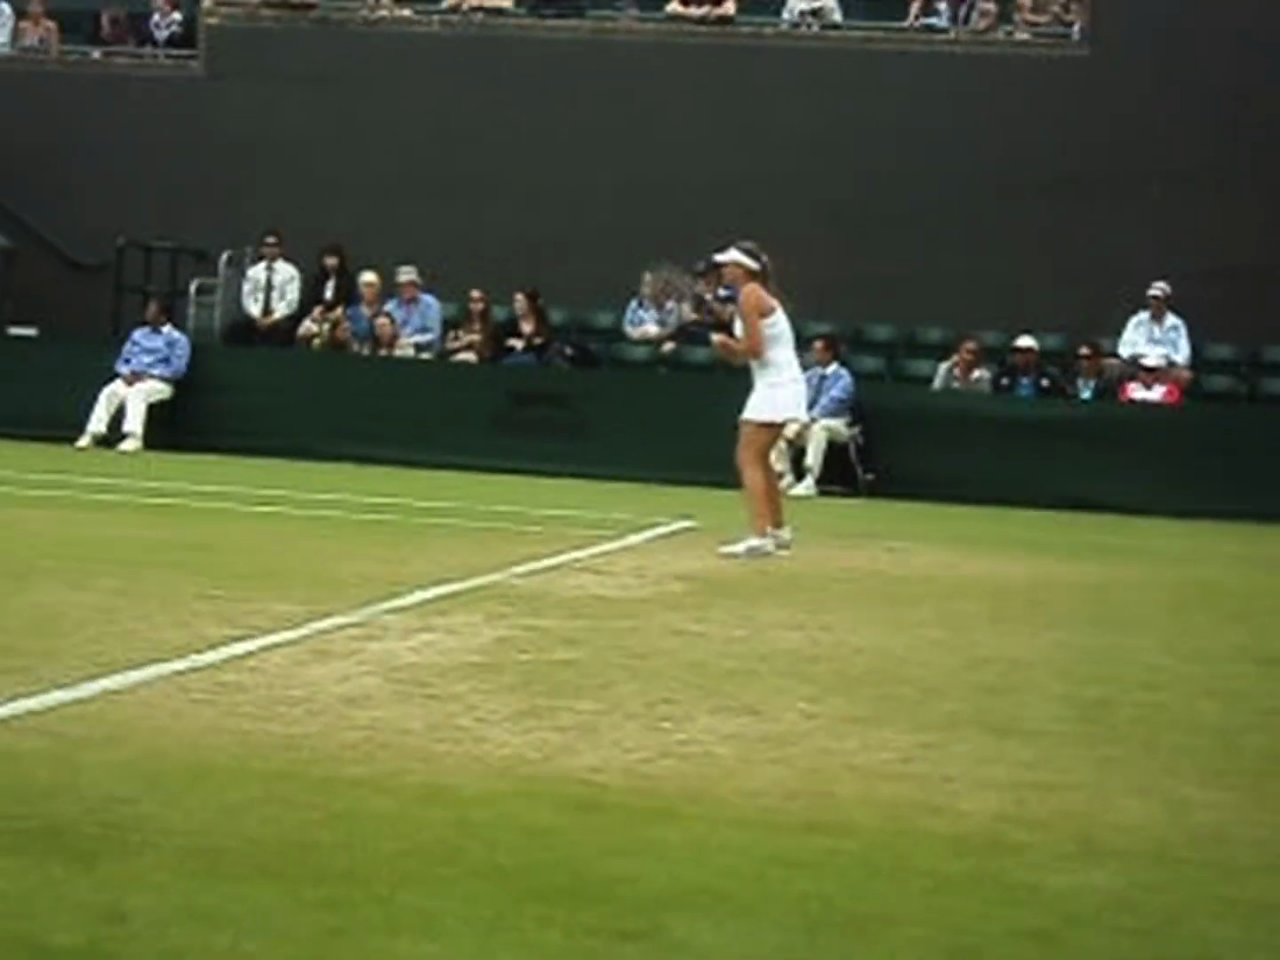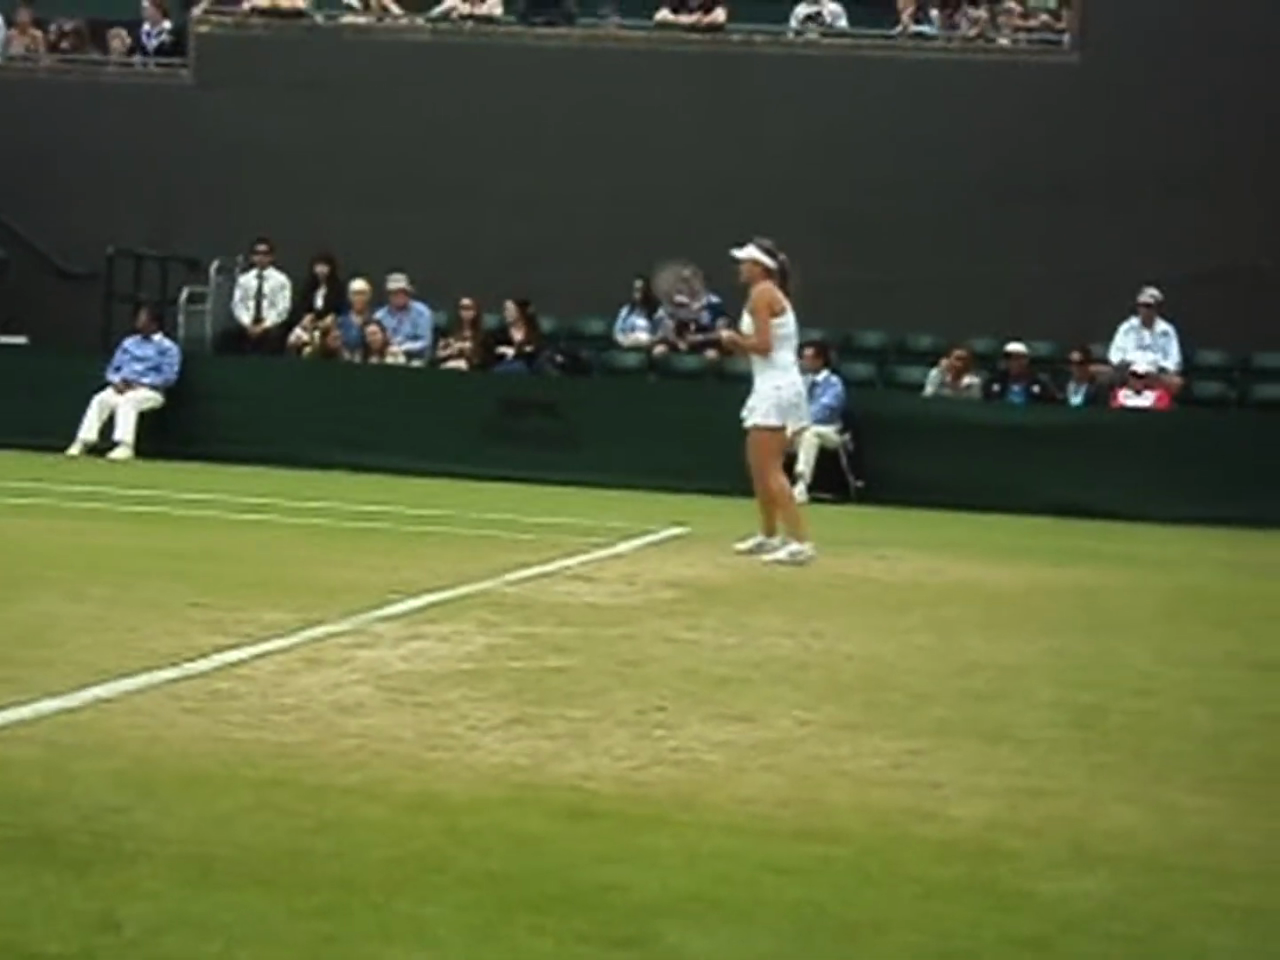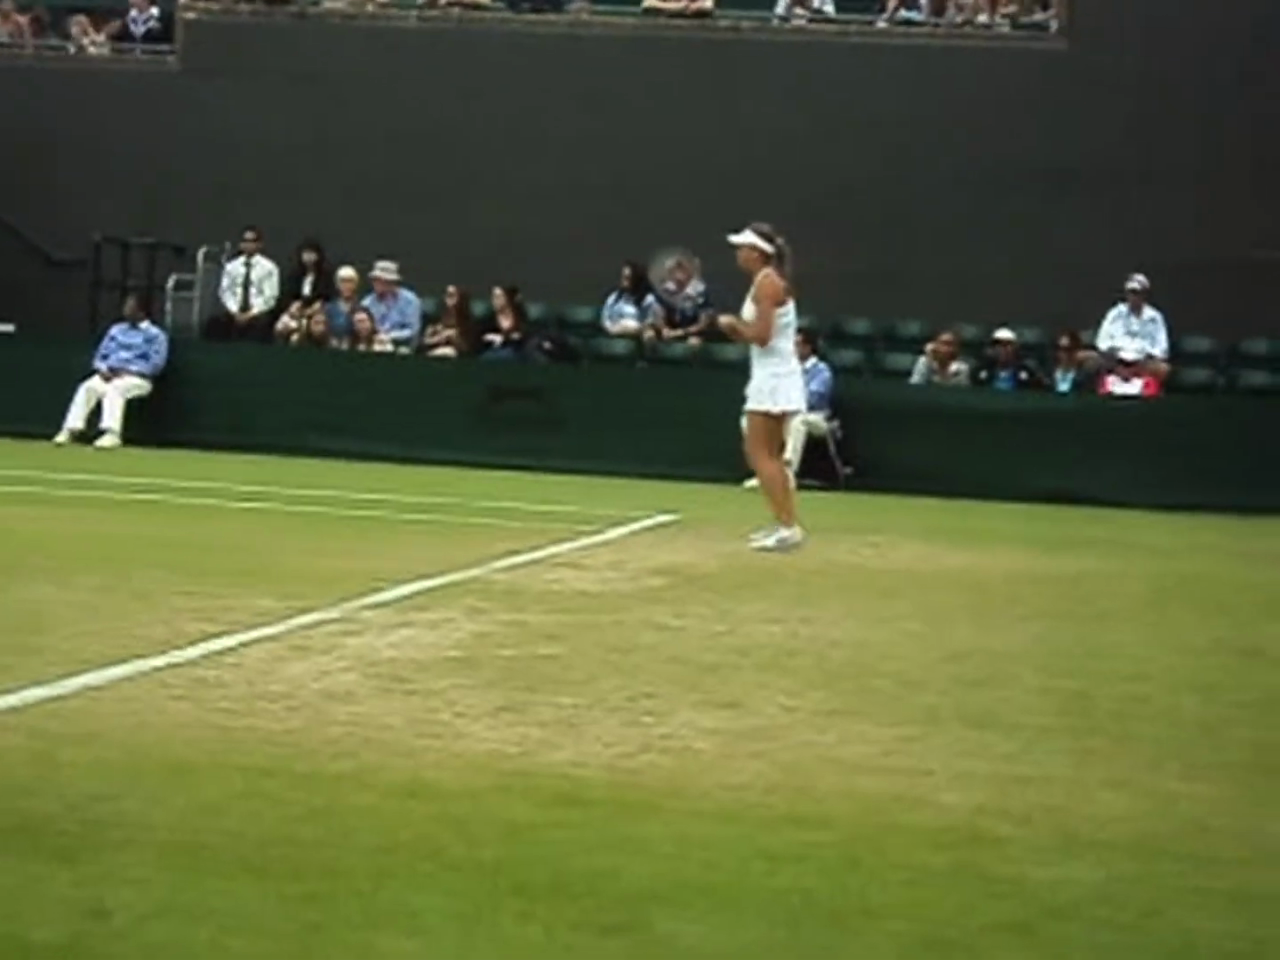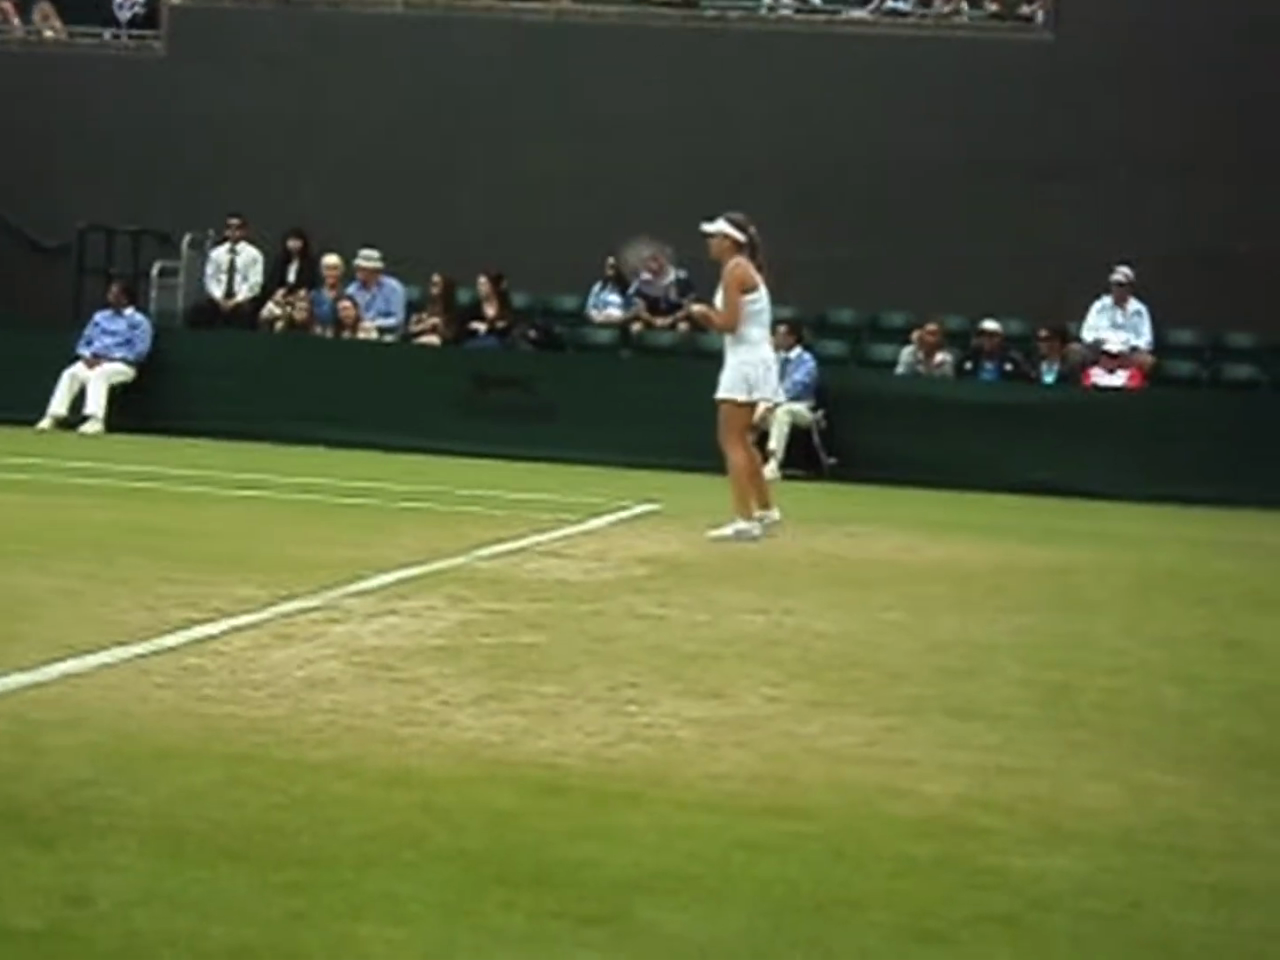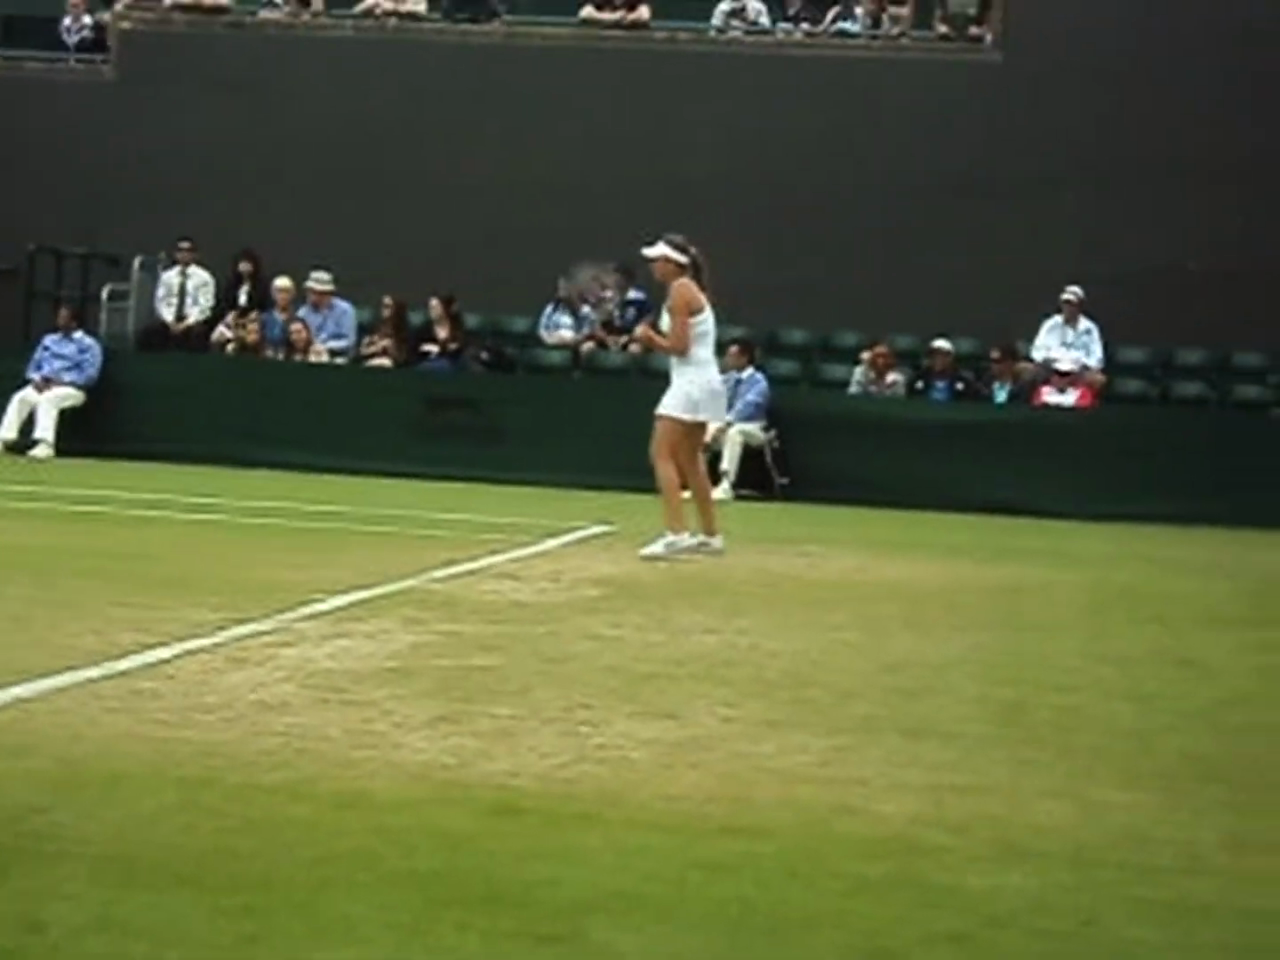
dt=0.5s
person 1, frame 1
left shoulder: (748, 295)
right shoulder: (759, 295)
left elbow: (755, 348)
left wrist: (726, 343)
right wrist: (731, 349)
left hip: (776, 386)
right hip: (779, 384)
left knee: (747, 458)
right knee: (758, 458)
left ankle: (759, 538)
right ankle: (778, 529)
person 1, frame 2
left shoulder: (761, 293)
right shoulder: (772, 295)
left elbow: (763, 345)
left wrist: (734, 338)
right wrist: (738, 343)
left hip: (775, 389)
right hip: (776, 388)
left knee: (769, 468)
right knee: (759, 464)
left ankle: (800, 542)
right ankle: (768, 536)
person 1, frame 3
left shoulder: (765, 281)
right shoulder: (769, 280)
left elbow: (761, 336)
left wrist: (733, 324)
right wrist: (737, 328)
left hip: (774, 376)
right hip: (773, 375)
left knee: (757, 452)
right knee: (768, 453)
left ankle: (788, 528)
right ankle: (786, 525)
person 1, frame 4
left shoulder: (734, 269)
right shoulder: (747, 269)
left elbow: (729, 323)
left wrist: (704, 313)
right wrist: (707, 316)
left hip: (746, 363)
right hip: (753, 362)
left knee: (731, 441)
right knee: (740, 440)
left ankle: (745, 521)
right ankle: (765, 510)
person 1, frame 5
left shoulder: (679, 290)
right shoulder: (690, 290)
left elbow: (679, 347)
left wrist: (650, 336)
right wrist: (652, 340)
left hip: (692, 384)
right hip: (699, 383)
left knee: (661, 454)
right knee: (688, 461)
left ankle: (675, 534)
right ankle: (710, 535)
